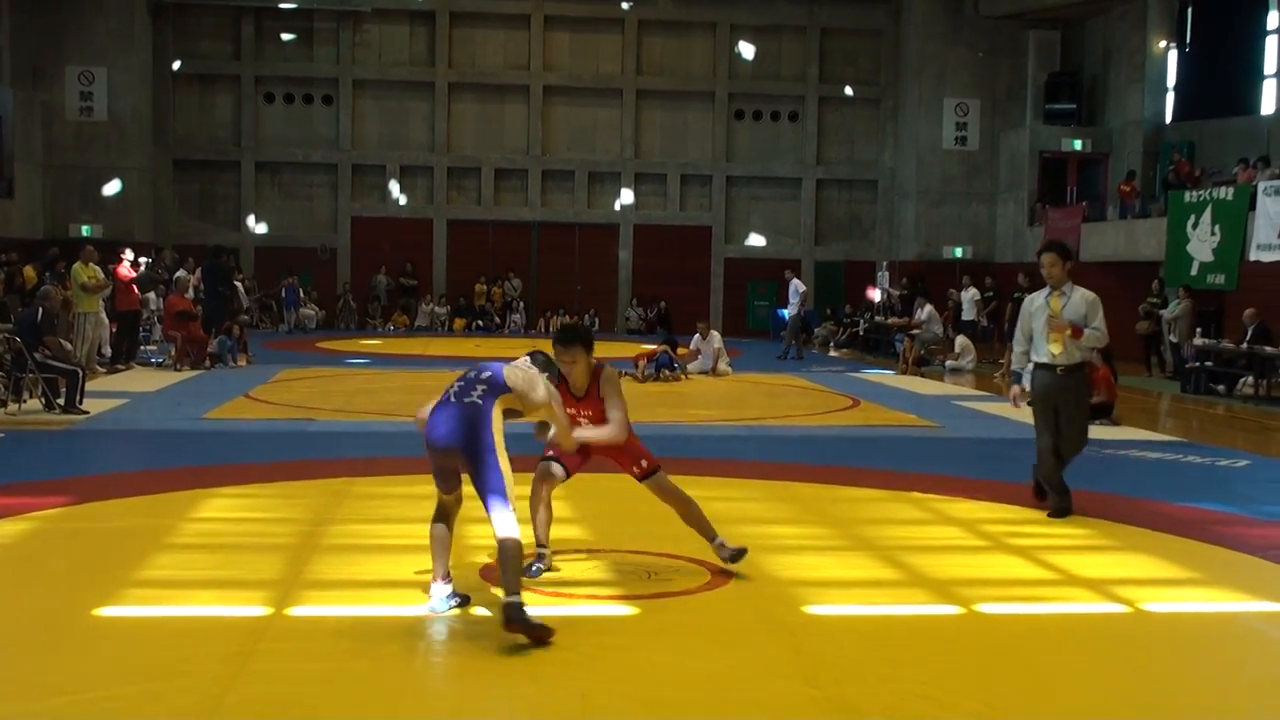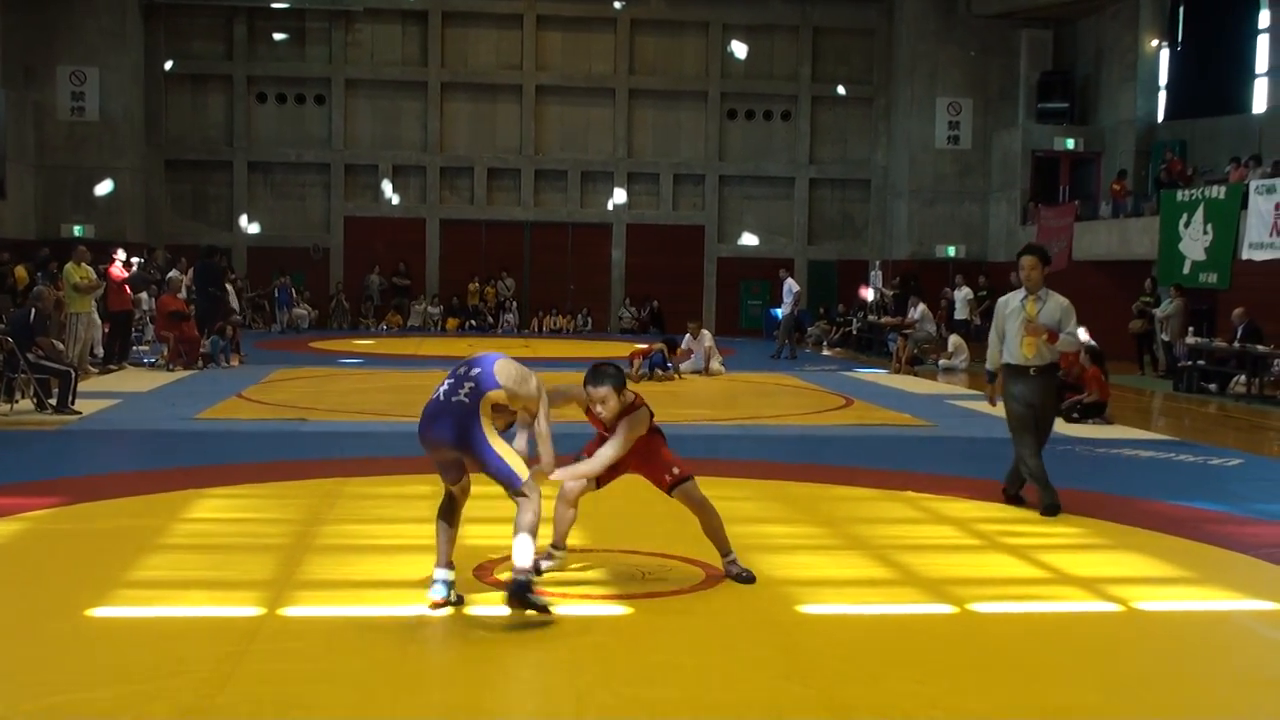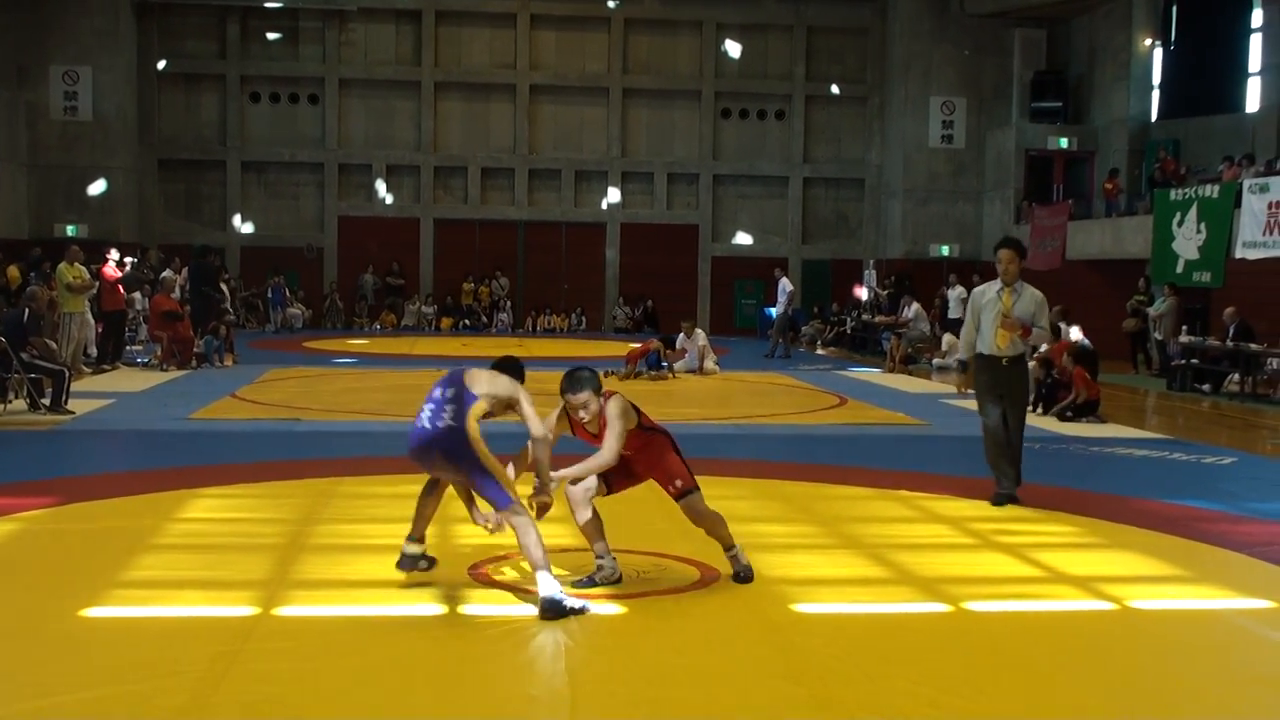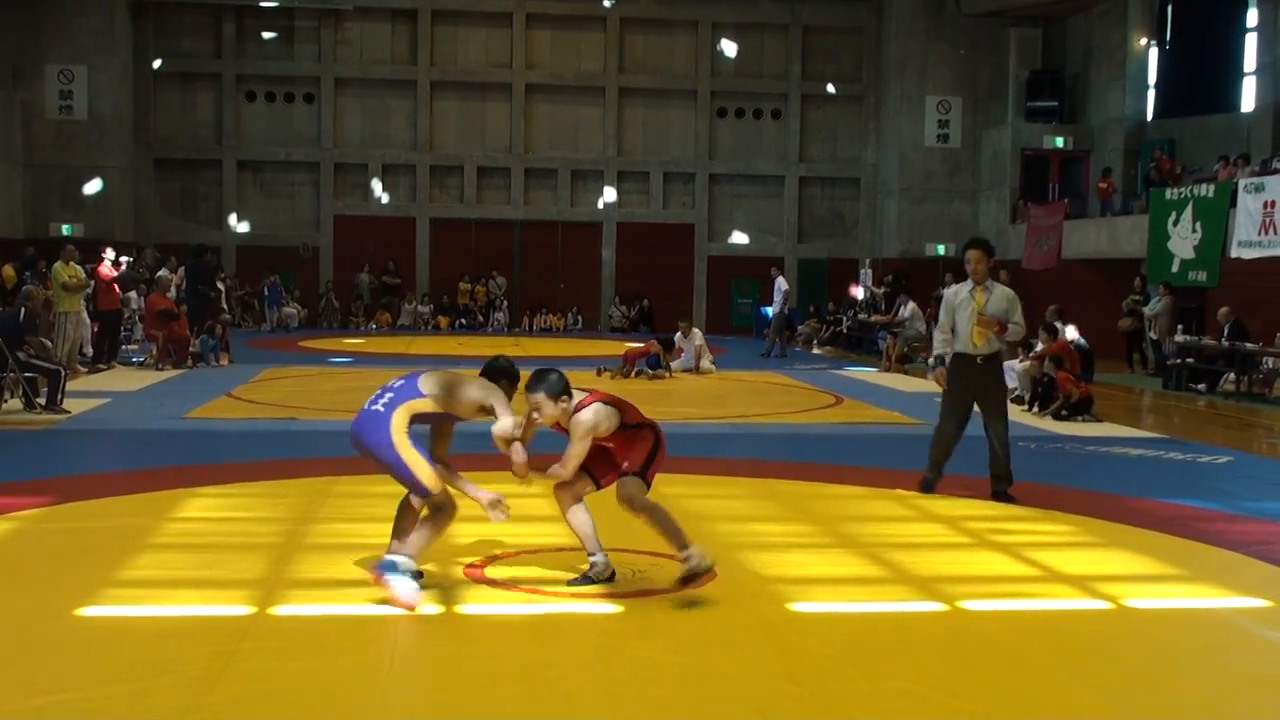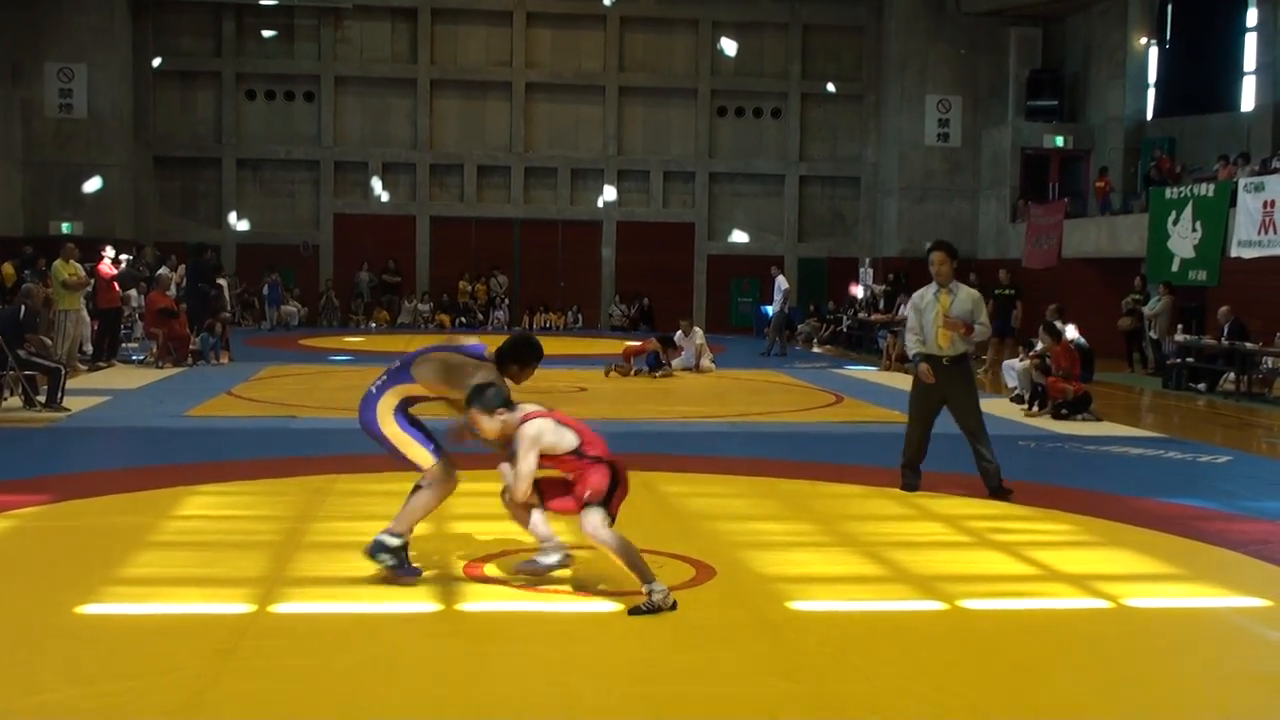
dt=0.2s
person 1, frame 1
left shoulder: (1087, 299)
right shoulder: (1031, 302)
left elbow: (1101, 338)
right elbow: (1021, 344)
left wrist: (1071, 330)
right wrist: (1016, 379)
left hip: (1075, 376)
right hip: (1043, 375)
left knee: (1075, 439)
right knee: (1046, 441)
left ankle: (1044, 481)
right ankle: (1059, 498)
person 1, frame 2
left shoulder: (1061, 305)
right shoulder: (1005, 303)
right elbow: (996, 342)
left wrist: (1047, 335)
right wrist: (990, 379)
left hip: (1046, 377)
right hip: (1015, 376)
left knee: (1037, 439)
right knee: (1025, 439)
left ankle: (1012, 487)
right ankle: (1047, 496)
person 1, frame 3
left shoulder: (1035, 298)
right shoulder: (980, 294)
left elbow: (1044, 335)
right elbow: (969, 332)
left wrist: (1022, 330)
right wrist: (963, 368)
left hip: (1016, 368)
right hip: (987, 366)
left knee: (1014, 430)
right knee: (993, 426)
left ankle: (1008, 486)
right ankle: (1003, 486)
person 1, frame 4
left shoulder: (1006, 296)
right shoulder: (953, 295)
left elbow: (1019, 331)
right elbow: (943, 331)
left wrist: (997, 327)
right wrist: (939, 363)
left hip: (991, 366)
right hip: (961, 365)
left knee: (998, 427)
right knee: (950, 423)
left ankle: (1000, 486)
right ankle: (932, 474)
person 1, frame 5
left shoulder: (971, 297)
right shoulder: (919, 298)
left elbow: (985, 330)
right elbow: (912, 334)
left wrist: (964, 328)
right wrist: (919, 361)
left hip: (959, 366)
right hip: (931, 367)
left knee: (974, 425)
right knee: (918, 425)
left ankle: (994, 482)
right ankle: (910, 476)
person 2, frame 1
left shoulder: (490, 371)
right shoulder: (544, 389)
left elbow: (423, 415)
right elbow: (568, 444)
left hip: (438, 427)
right hip: (479, 429)
left knee: (448, 503)
right knee: (505, 525)
left ankle: (441, 590)
right ankle: (514, 608)
person 2, frame 2
left shoulder: (479, 366)
right shoulder: (534, 388)
right elbow: (546, 465)
left hip: (429, 427)
right hip: (468, 422)
left knee: (457, 492)
right knee: (529, 496)
left ankle: (441, 582)
right ankle: (521, 583)
person 2, frame 3
right shoulder: (514, 388)
right elbow: (539, 434)
left wrist: (474, 511)
right wrist: (544, 486)
left hip: (419, 443)
right hip: (456, 440)
left knee: (442, 475)
right knee: (517, 513)
left ankle: (413, 551)
right ankle: (550, 594)
person 2, frame 4
right shoulder: (495, 392)
left elbow: (436, 462)
right elbow: (504, 429)
left wrist: (479, 494)
right wrist: (516, 449)
left hip: (364, 425)
right hip: (385, 429)
left knee: (423, 490)
right knee: (443, 508)
left ankle: (393, 564)
right ankle: (396, 567)
person 2, frame 5
left shoulder: (475, 347)
right shoulder: (491, 383)
left hip: (383, 401)
right hip: (382, 409)
left knee: (441, 471)
right knee: (444, 479)
left ankle: (396, 546)
right ankle: (388, 543)
person 3, frame 1
left shoulder: (605, 378)
left elbow: (617, 433)
left wrist: (572, 434)
left hip: (611, 433)
right hip: (576, 435)
left knee: (669, 492)
right knee: (542, 481)
left ankle: (718, 546)
right ankle: (542, 554)
person 3, frame 2
left shoulder: (636, 416)
right shoulder: (585, 395)
left elbow: (597, 466)
left wrist: (547, 473)
left hip: (647, 448)
right hip: (609, 442)
left knee: (697, 501)
right knee: (569, 489)
left ankle: (730, 561)
right ankle: (555, 554)
person 3, frame 3
left shoulder: (616, 405)
right shoulder: (562, 417)
left elbow: (608, 457)
right elbow: (528, 452)
left wrist: (555, 477)
left hip: (656, 449)
right hip: (627, 455)
left knee: (697, 512)
right knee: (577, 492)
left ankle: (733, 553)
right ankle: (607, 567)
person 3, frame 4
left shoulder: (585, 418)
right shoulder: (544, 407)
left elbow: (566, 471)
left wrist: (537, 473)
left hip: (643, 439)
right hip: (614, 446)
left knee: (628, 497)
right knee: (565, 491)
left ankle: (692, 558)
right ankle: (599, 564)
person 3, frame 5
left shoulder: (528, 431)
right shoulder: (517, 418)
left elbow: (521, 492)
left wrist: (507, 473)
left hip: (601, 473)
right hip: (582, 477)
left knee: (593, 528)
right knee: (511, 498)
left ankle: (658, 593)
right ankle: (552, 551)
